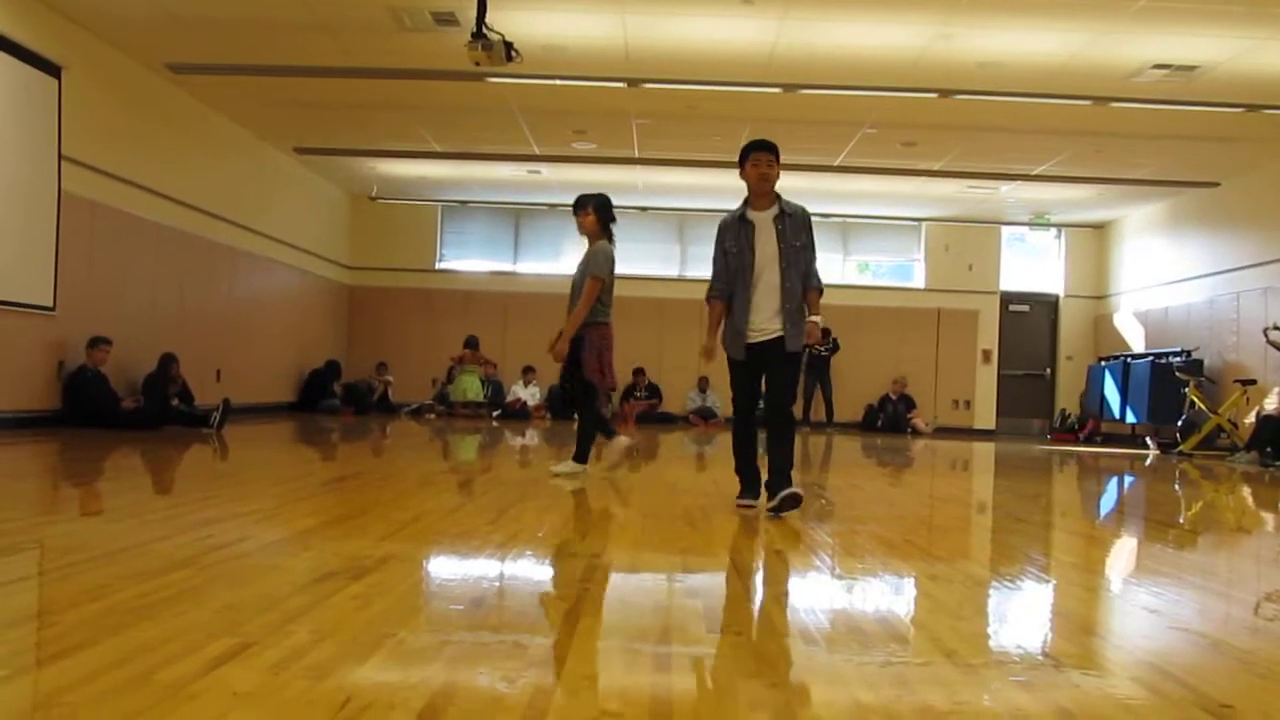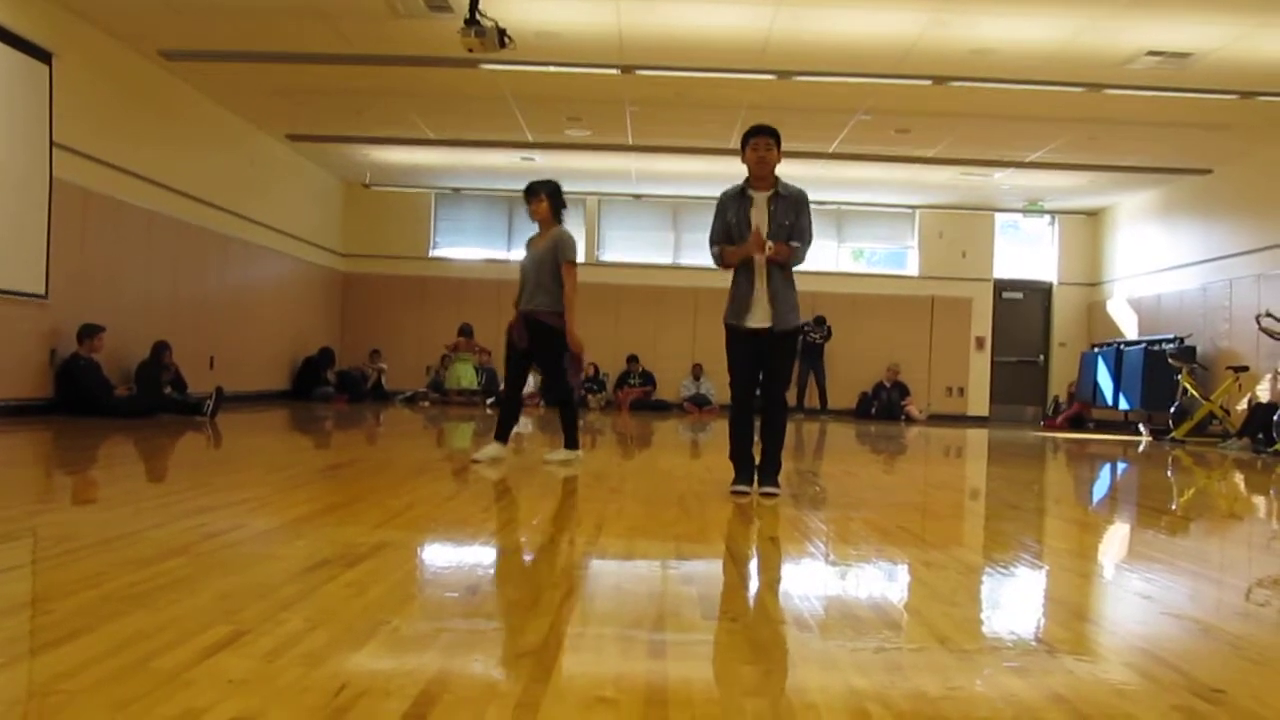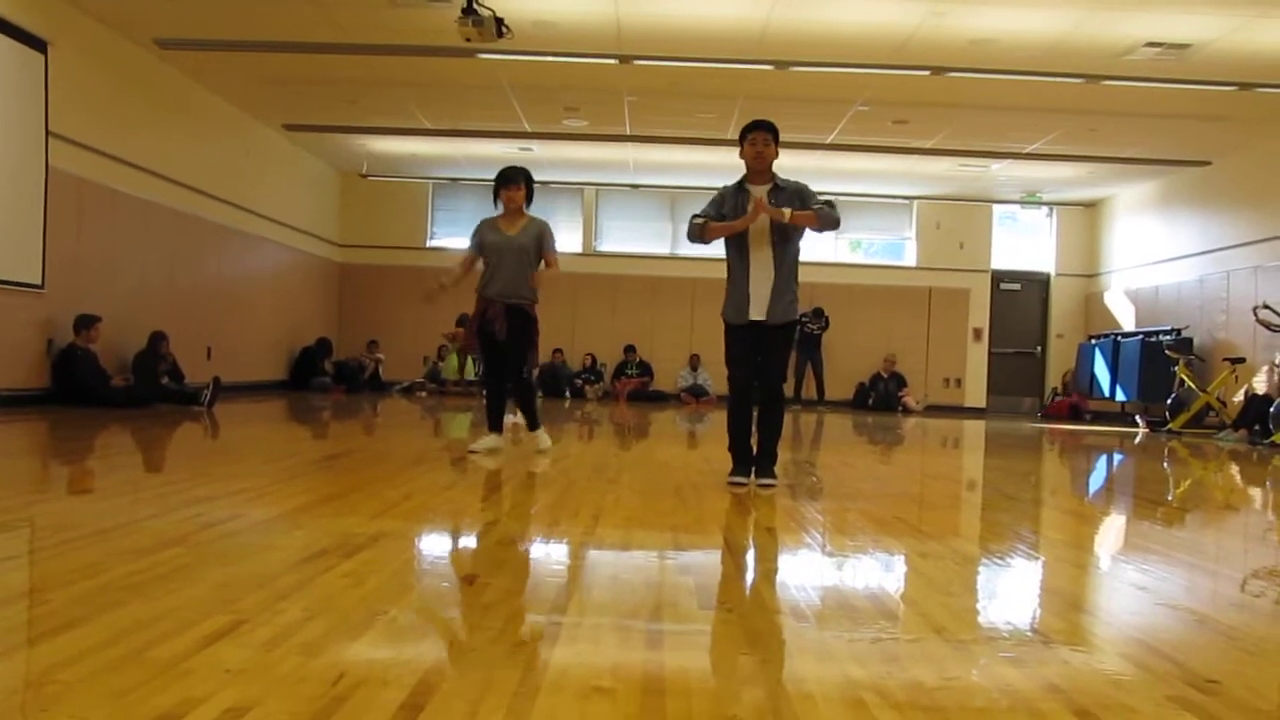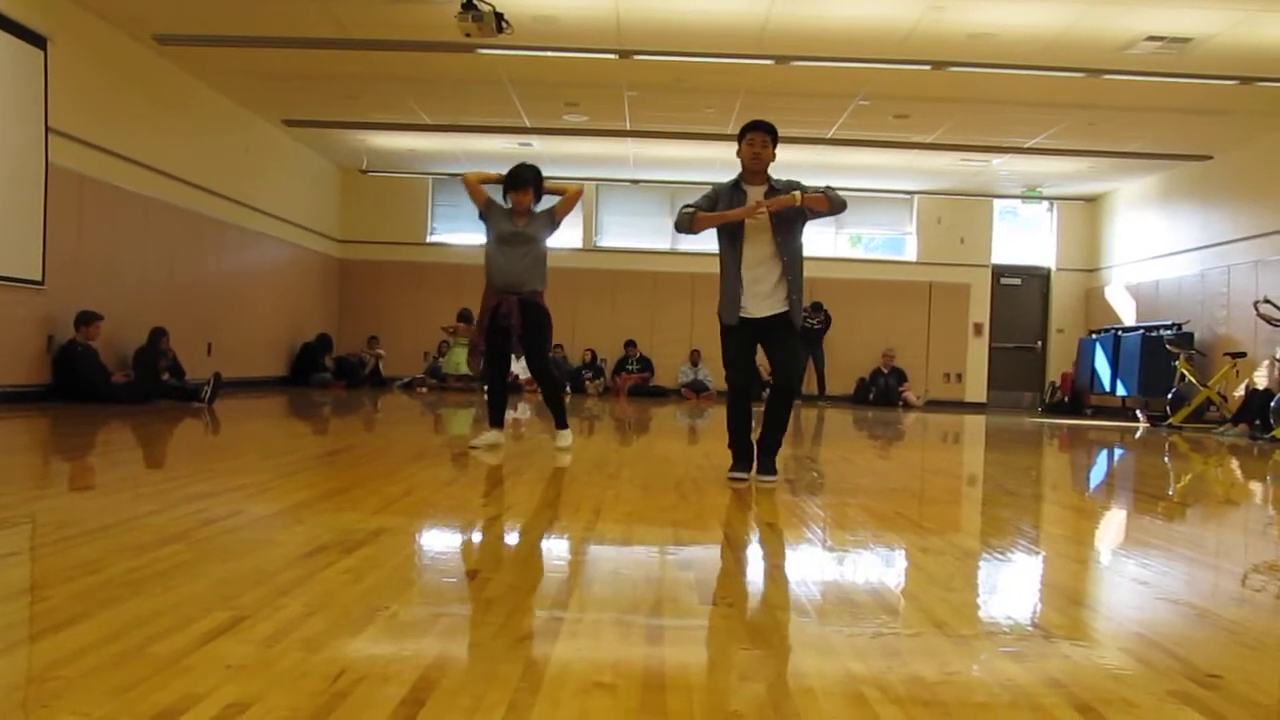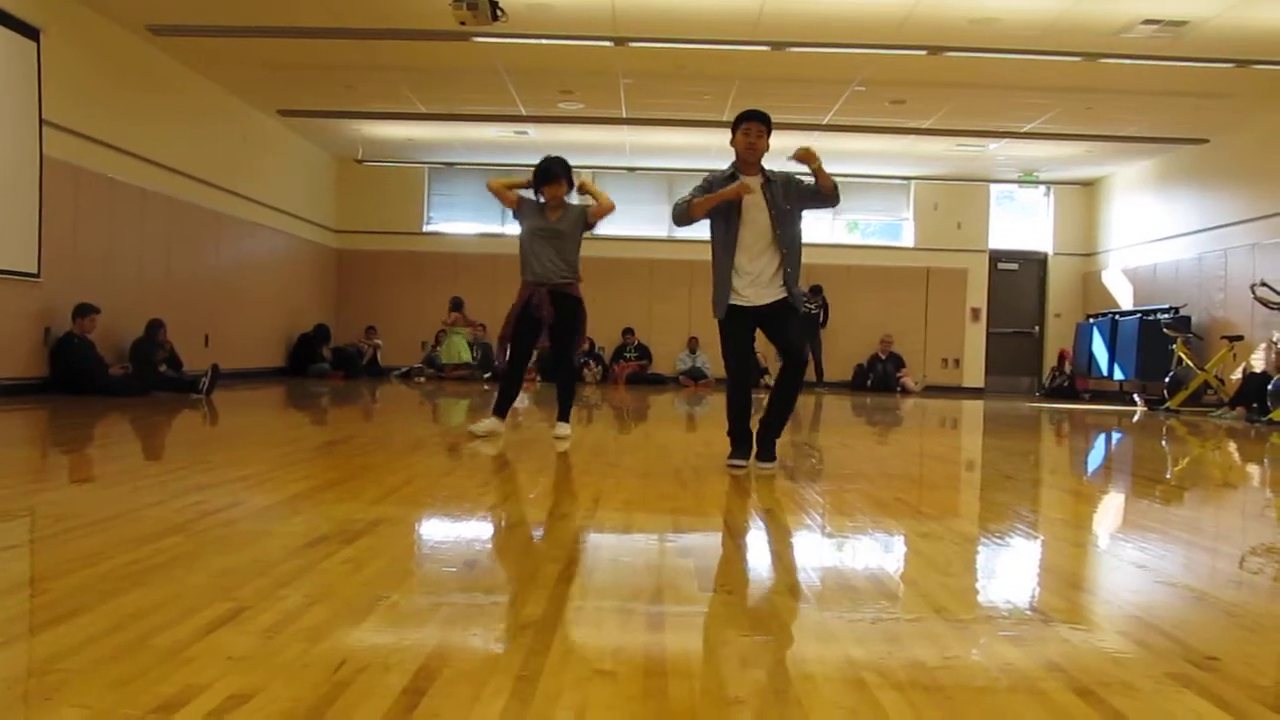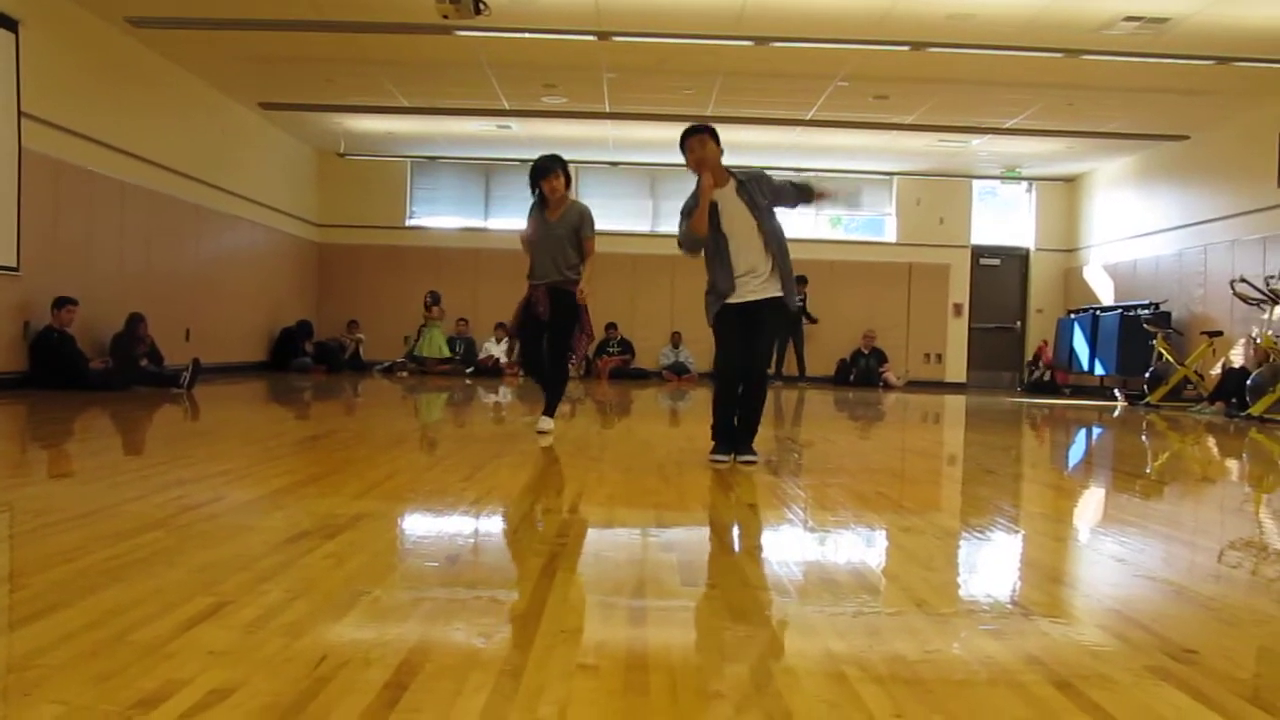
dt=0.5s
person 1, frame 1
left shoulder: (798, 218)
right shoulder: (730, 226)
left elbow: (810, 275)
right elbow: (720, 286)
left wrist: (814, 316)
right wrist: (711, 335)
left hip: (785, 334)
right hip: (742, 337)
left knee: (780, 408)
right knee: (744, 411)
left ankle: (782, 485)
right ankle: (748, 485)
person 1, frame 2
left shoulder: (795, 199)
right shoulder: (730, 200)
left elbow: (799, 250)
right elbow: (718, 253)
left wrist: (768, 247)
right wrist: (746, 248)
left hip: (782, 317)
right hip: (741, 317)
left knee: (775, 395)
right knee: (742, 395)
left ankle: (769, 472)
right ankle: (742, 471)
person 1, frame 3
left shoulder: (796, 193)
right shoulder: (728, 196)
left elbow: (831, 218)
right elbow: (696, 230)
left wrist: (781, 215)
right wrist: (743, 222)
left hip: (780, 310)
right hip: (739, 311)
left knee: (772, 388)
right knee: (740, 387)
left ankle: (766, 463)
right ankle: (740, 462)
person 1, frame 4
left shoulder: (789, 193)
right shoulder: (722, 195)
left elbow: (837, 203)
right elbow: (683, 221)
left wrist: (798, 198)
right wrist: (732, 215)
left hip: (779, 309)
right hip: (736, 311)
left knee: (788, 379)
right knee: (739, 385)
left ankle: (767, 454)
right ankle: (741, 457)
person 1, frame 5
left shoulder: (785, 185)
right shoulder: (716, 184)
left elbow: (830, 198)
right elbow: (680, 215)
left wrist: (816, 166)
right wrist: (724, 194)
left hip: (777, 296)
right hip: (734, 300)
left knee: (796, 358)
right knee: (740, 374)
left ankle: (768, 437)
right ankle: (740, 444)
person 1, frame 6
left shoulder: (756, 181)
right shoulder: (696, 203)
left elbow: (793, 192)
right elbow: (691, 245)
left wrist: (828, 195)
right wrist: (706, 191)
left hip: (768, 294)
right hip: (728, 299)
left knee: (756, 370)
right knee: (728, 369)
left ankle: (745, 440)
right ankle: (722, 439)
person 2, frame 1
left shoulder: (601, 251)
right shoulder: (593, 251)
left elbow: (587, 300)
left wrist: (565, 337)
right wrist: (563, 334)
left hip: (591, 334)
right hip: (583, 334)
left knee: (584, 398)
right knee: (577, 395)
left ankle: (580, 460)
right ankle: (613, 438)
person 2, frame 2
left shoulder: (562, 238)
right shoulder: (532, 243)
left elbow: (570, 286)
left wrist: (571, 328)
left hip: (549, 324)
right hip: (524, 323)
left knee: (558, 386)
right knee: (512, 385)
left ankle: (571, 447)
right ankle: (500, 443)
person 2, frame 3
left shoulder: (539, 228)
right shoulder: (485, 228)
left elbow: (554, 267)
right elbow: (467, 265)
left wrist: (544, 276)
right wrist: (446, 283)
left hip: (520, 312)
right hip: (488, 310)
left knee: (518, 374)
right knee: (493, 375)
left ankle: (535, 428)
right ankle: (495, 433)
person 2, frame 4
left shoulder: (545, 220)
right shoulder: (494, 214)
left elbow: (576, 191)
right elbow: (469, 179)
left wrist: (545, 187)
right wrist: (500, 178)
left hip: (531, 303)
right hip: (497, 302)
left knee: (540, 368)
right knee: (495, 367)
left ankle: (562, 428)
right ankle: (495, 429)
person 2, frame 5
left shoulder: (578, 214)
right shoulder: (527, 209)
left elbow: (608, 206)
right elbow: (493, 186)
left wrist: (587, 187)
right wrist: (527, 182)
left hip: (565, 295)
right hip: (532, 294)
left knee: (563, 360)
right knee: (517, 356)
left ankle: (563, 420)
right ankle: (498, 418)
person 2, frame 6
left shoulder: (579, 212)
right shoulder: (536, 211)
left elbow: (588, 254)
left wrist: (585, 282)
right wrist: (525, 241)
left hip: (565, 293)
right hip: (537, 291)
left knee: (559, 354)
right knee: (529, 353)
left ankle: (548, 414)
right ankle: (553, 399)
